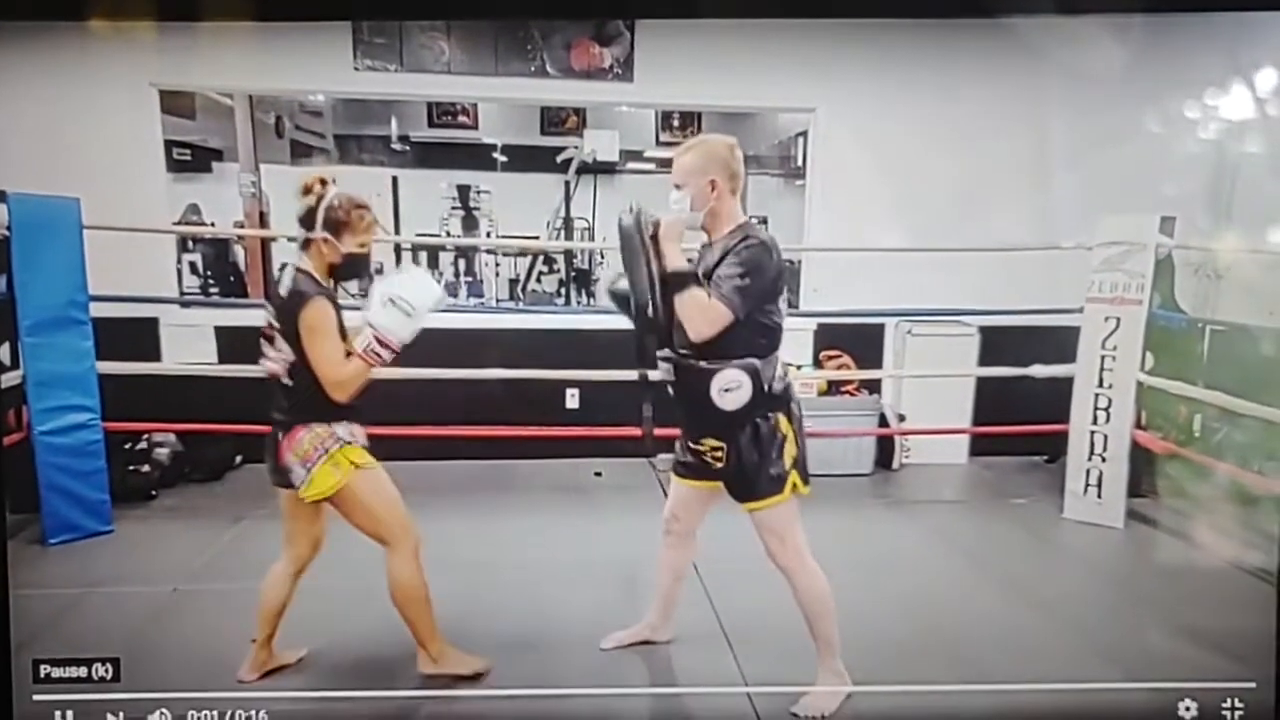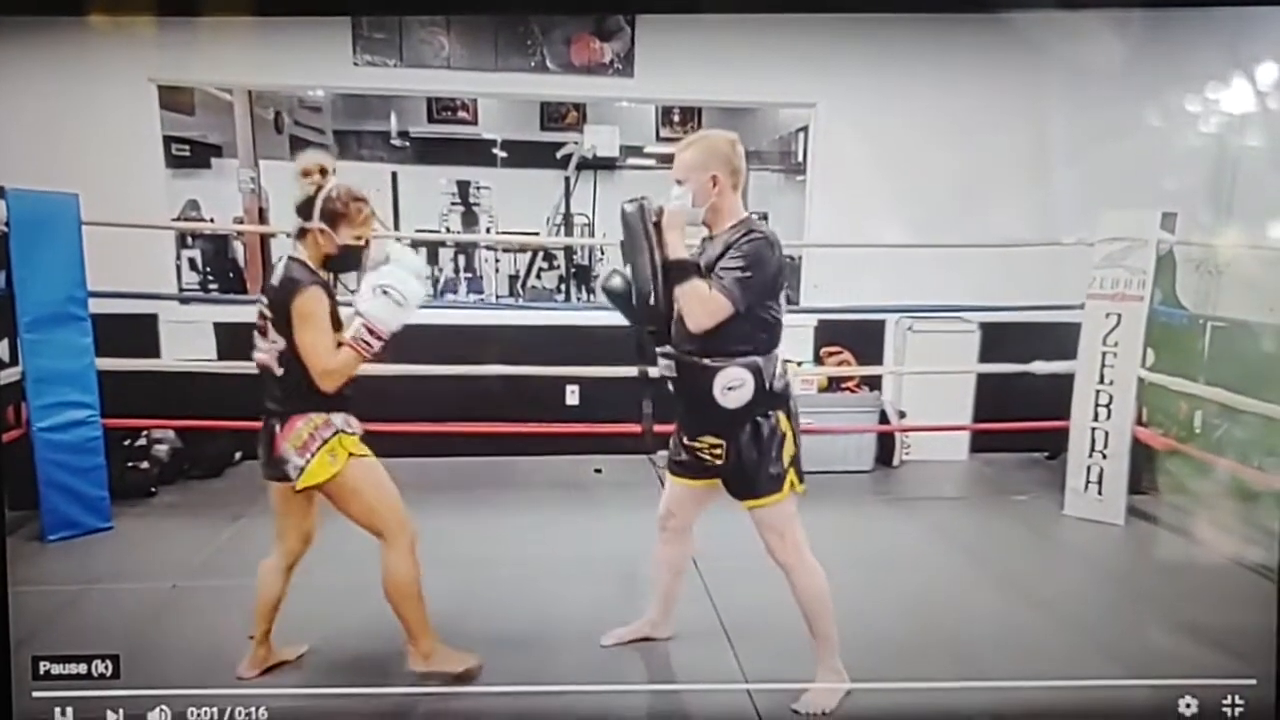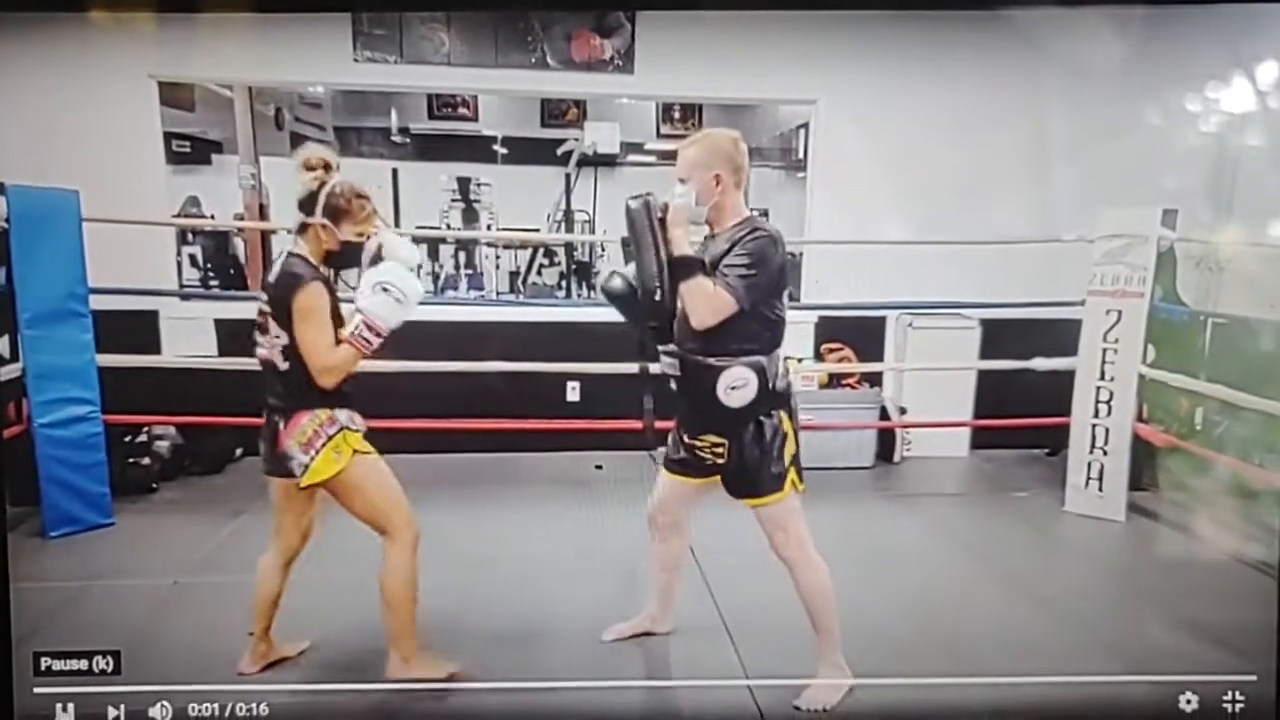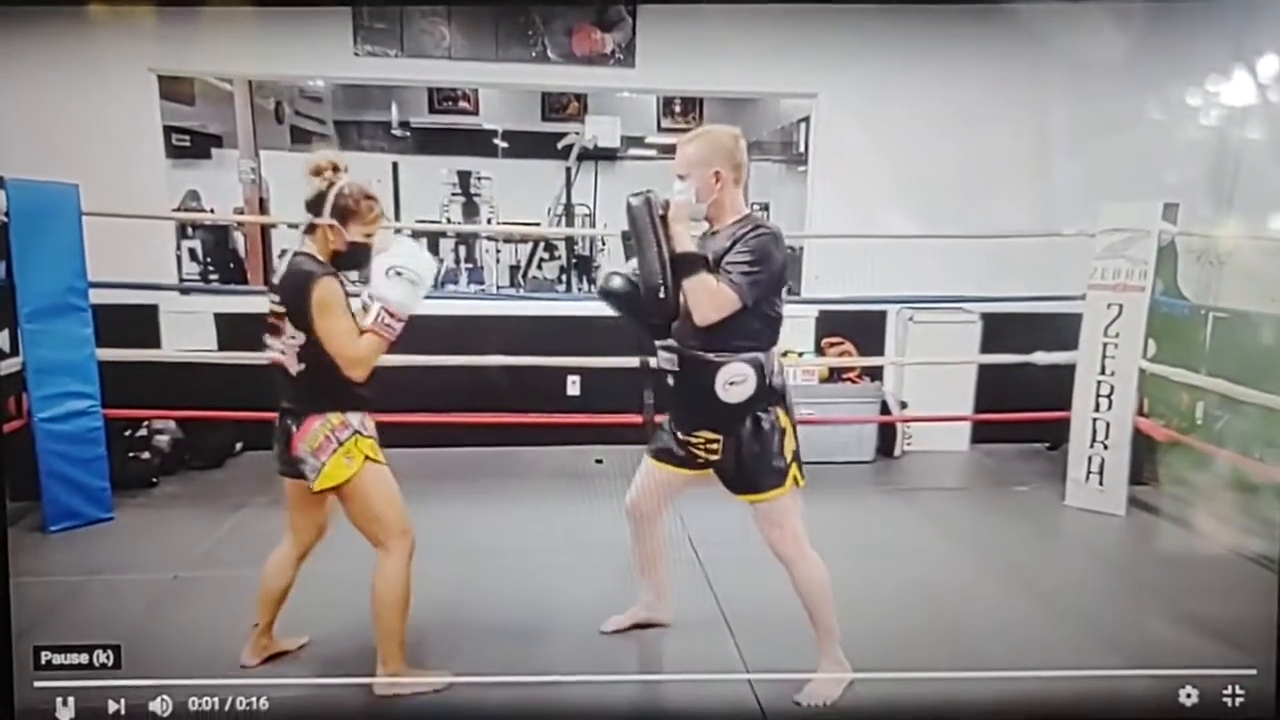
dt=0.1s
person 1, frame 1
left shoulder: (753, 250)
right shoulder: (714, 247)
left elbow: (702, 325)
right elbow: (693, 319)
left wrist: (672, 256)
right wrist: (660, 271)
left hip: (755, 422)
left knee: (786, 549)
right knee: (677, 521)
left ankle: (833, 672)
right ankle: (658, 622)
person 1, frame 2
left shoulder: (755, 245)
right shoulder: (712, 242)
left elbow: (701, 316)
right elbow: (689, 316)
left wrist: (674, 247)
right wrist: (659, 266)
left hip: (753, 419)
right hip: (702, 414)
left knee: (786, 546)
right knee: (673, 518)
left ankle: (831, 670)
right ankle: (659, 619)
person 1, frame 3
left shoulder: (759, 243)
right shoulder: (714, 240)
left elbow: (705, 313)
right elbow: (689, 313)
left wrist: (678, 243)
left hip: (754, 418)
right hip: (702, 411)
left knee: (790, 542)
right knee: (663, 513)
left ankle: (833, 666)
right ankle: (658, 614)
person 1, frame 4
left shoulder: (759, 241)
right shoulder: (705, 237)
left elbow: (709, 308)
right elbow: (683, 308)
left wrist: (682, 239)
left hip: (749, 414)
right hip: (692, 406)
left knee: (786, 539)
right knee: (641, 504)
left ankle: (833, 659)
right ankle: (655, 604)
person 2, frame 1
left shoulder: (296, 287)
right shoulder: (313, 301)
left elbow: (334, 359)
right elbow: (340, 385)
left wrist: (384, 319)
right wrist: (388, 332)
left hip: (293, 439)
right hip: (322, 440)
left knee: (298, 551)
right knee: (403, 540)
left ankle: (260, 655)
right ankle: (434, 652)
person 2, frame 2
left shoulder: (287, 274)
right shoulder: (308, 289)
left elbow: (321, 351)
right elbow: (328, 374)
left wrist: (383, 281)
right wrist: (377, 321)
left hip: (284, 430)
right hip: (318, 431)
left knee: (289, 545)
right knee: (399, 533)
left ankle: (259, 652)
right ankle: (426, 652)
person 2, frame 3
left shoulder: (287, 270)
right shoulder: (309, 285)
left elbow: (321, 346)
right elbow: (326, 370)
left wrist: (379, 269)
right wrist: (377, 319)
left hip: (285, 425)
right hip: (319, 427)
left knee: (288, 540)
right knee: (402, 531)
left ankle: (259, 648)
right ankle: (404, 658)
person 2, frame 4
left shoulder: (293, 271)
right shoulder: (320, 282)
right elbow: (355, 363)
left wrist: (383, 295)
right wrist: (397, 304)
left hip: (298, 426)
right hip: (334, 430)
left knee: (300, 536)
right knee: (397, 541)
left ankle: (260, 641)
right ankle: (392, 669)
